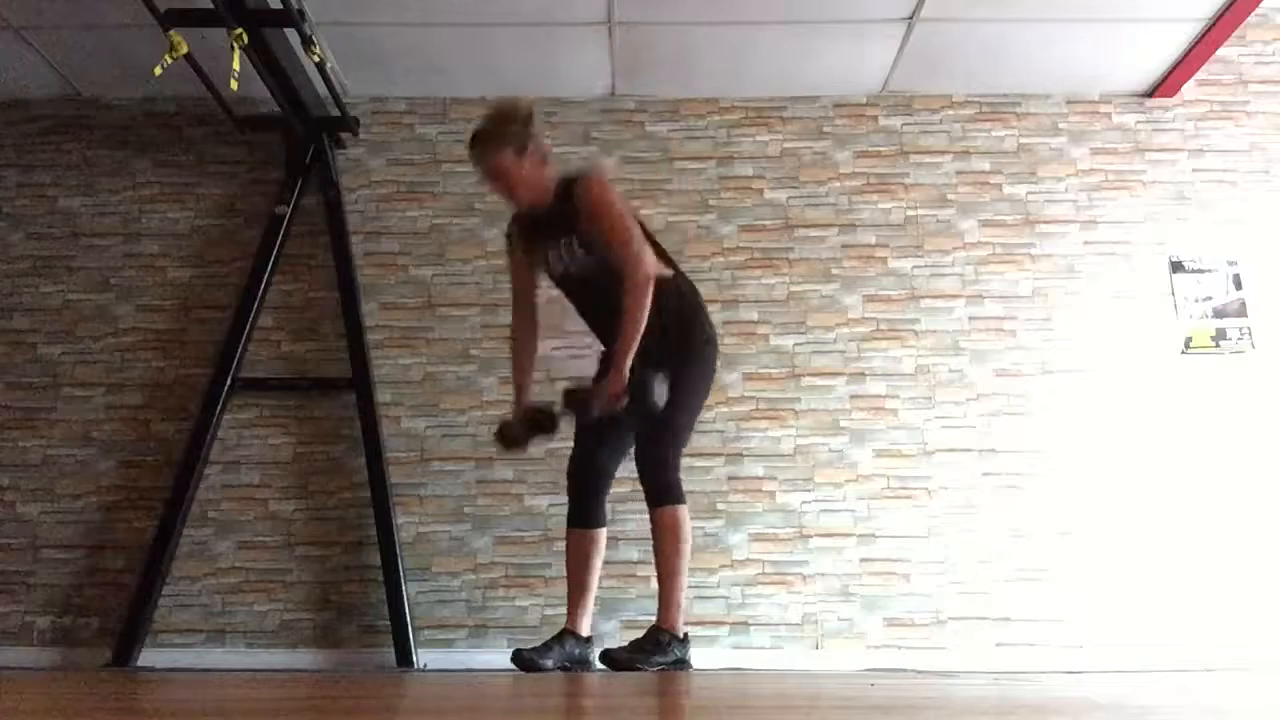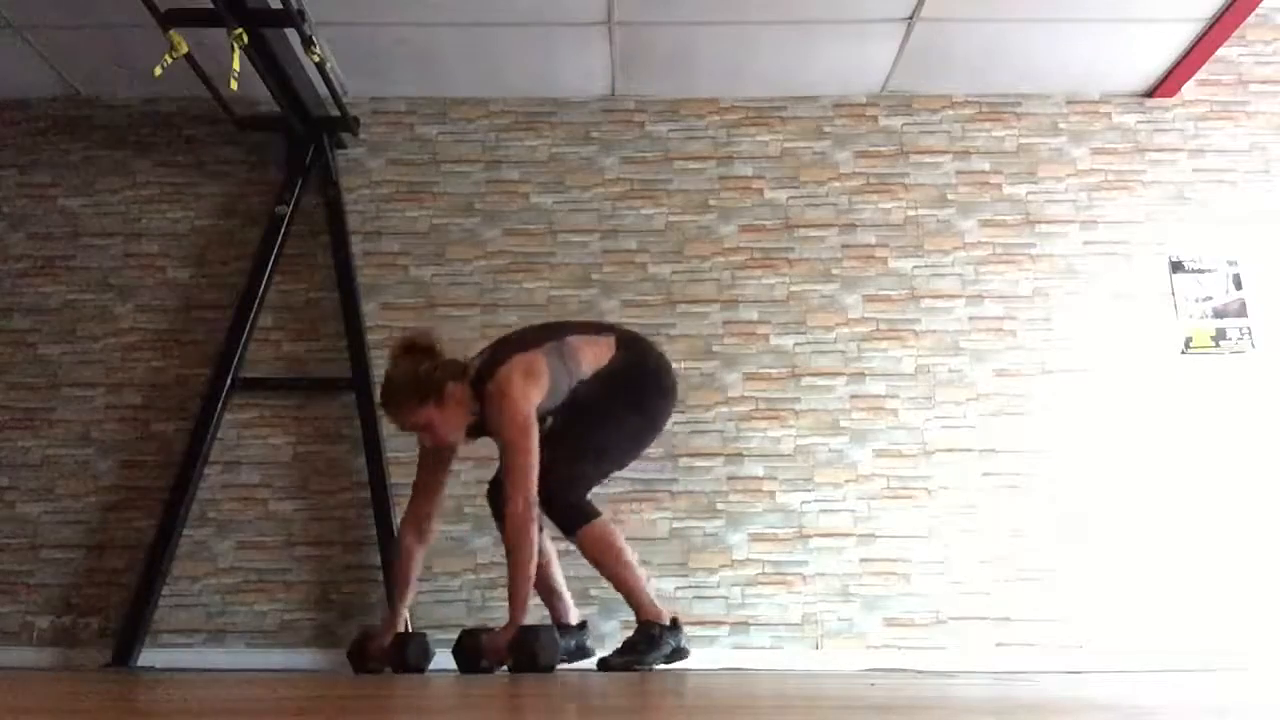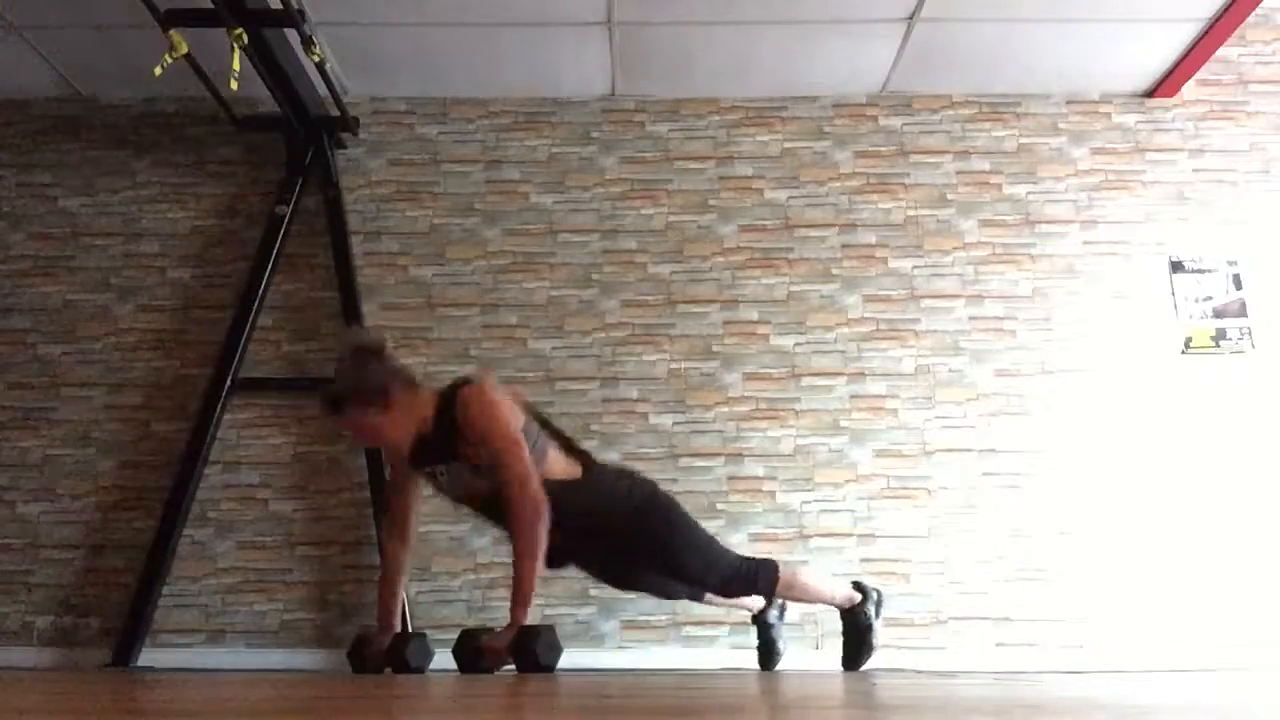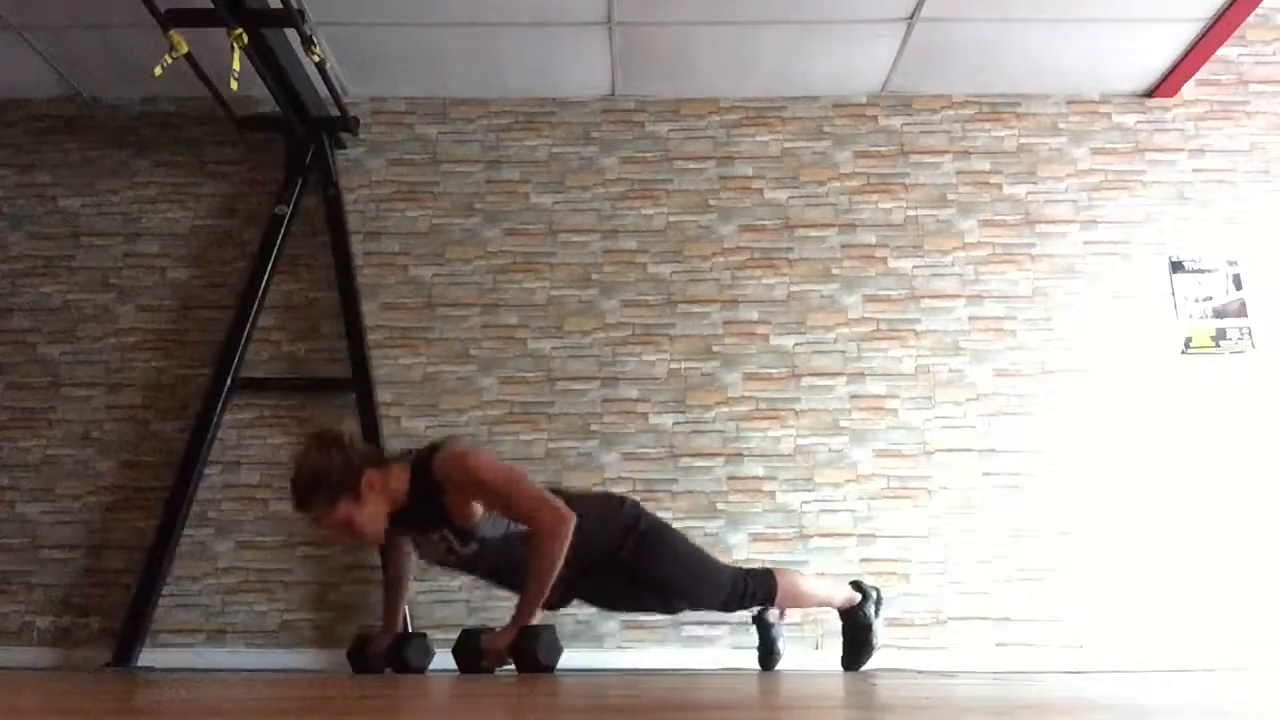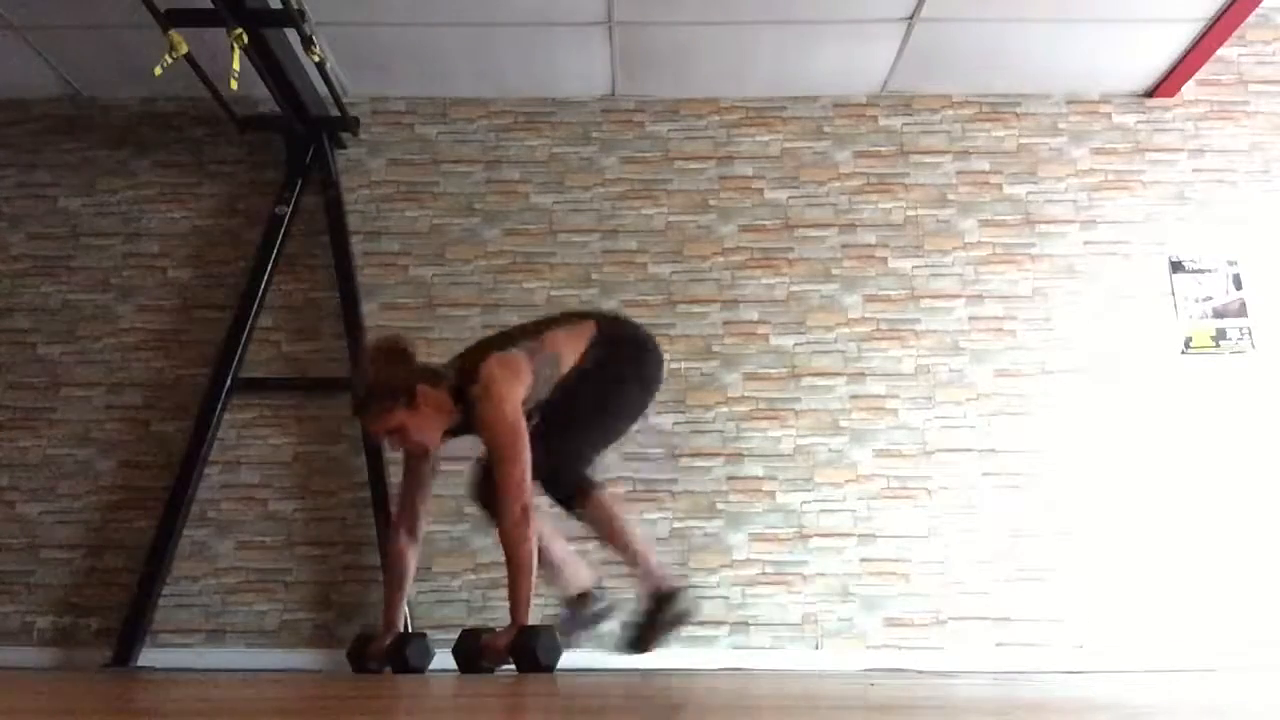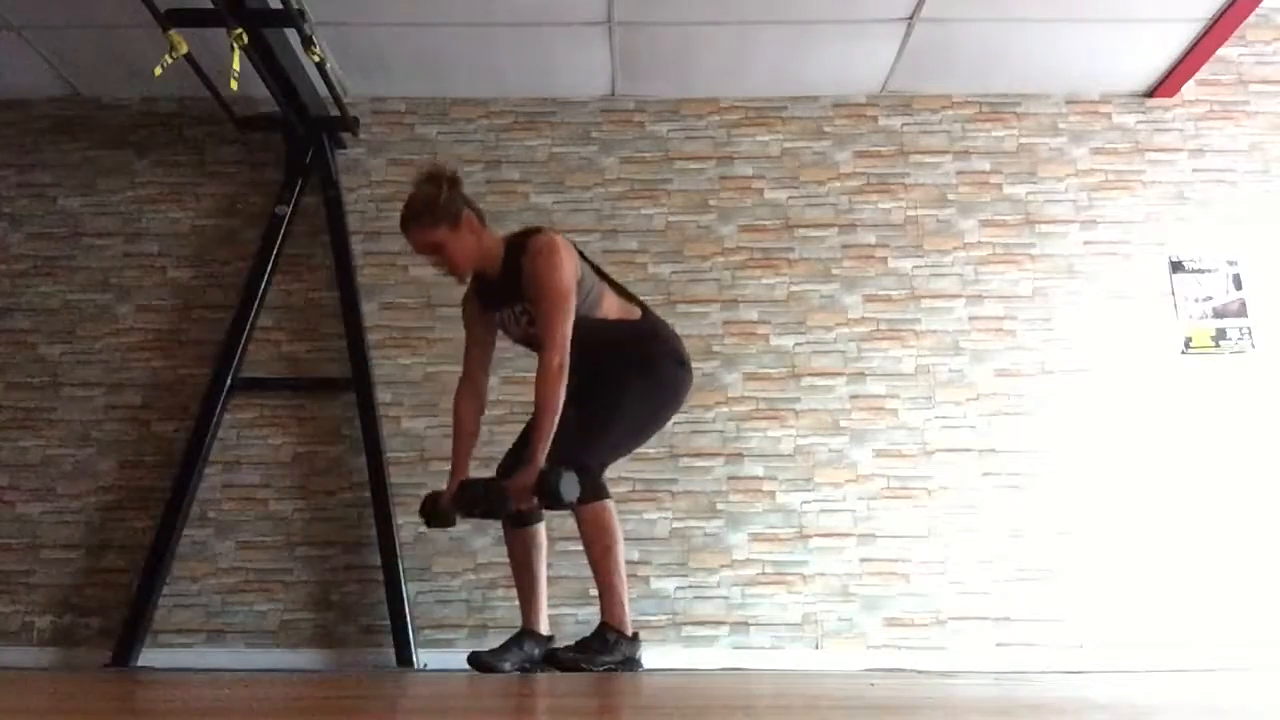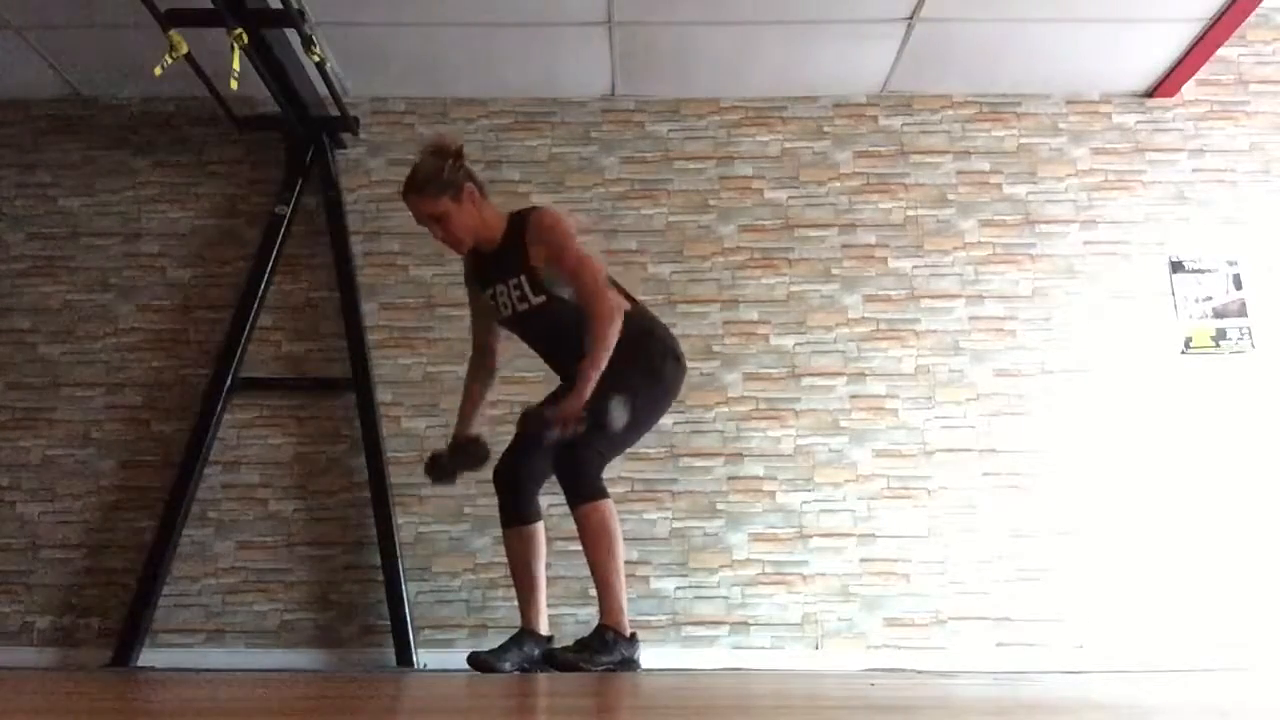
dt=0.5s
person 1, frame 1
left shoulder: (591, 194)
right shoulder: (523, 228)
left elbow: (639, 272)
right elbow: (523, 319)
left wrist: (622, 368)
right wrist: (522, 400)
left hip: (678, 336)
right hip: (624, 355)
left knee: (656, 461)
right knee: (586, 474)
left ankle: (672, 637)
right ankle: (577, 636)
person 1, frame 2
left shoulder: (505, 389)
right shoulder: (439, 416)
left elbow: (519, 510)
right elbow: (417, 525)
left wrist: (513, 627)
right wrist: (393, 623)
left hip: (641, 379)
right hip: (585, 392)
left knee: (557, 495)
right knee: (503, 498)
left ankle: (660, 626)
right ankle: (572, 629)
person 1, frame 3
left shoulder: (477, 403)
right shoulder: (406, 438)
left elbow: (531, 510)
right elbow: (397, 534)
left wrist: (517, 624)
right wrist: (386, 629)
left hip: (618, 508)
right hip: (577, 534)
left knee: (728, 577)
right knee: (679, 587)
left ankle: (856, 600)
right ankle: (764, 612)
person 1, frame 4
left shoulder: (454, 468)
right shoulder: (390, 498)
left elbow: (558, 520)
right elbow: (397, 566)
left wrist: (519, 623)
right wrist: (390, 633)
left hip: (610, 538)
right hip: (575, 566)
left knee: (729, 589)
right knee: (694, 598)
left ankle: (856, 599)
right ankle: (766, 615)
person 1, frame 5
left shoulder: (492, 389)
right shoulder: (431, 413)
left elbow: (520, 508)
right elbow: (407, 527)
left wrist: (520, 624)
right wrist: (392, 627)
left hip: (628, 362)
right hip: (563, 387)
left knee: (552, 468)
right knee: (493, 488)
left ankle: (662, 588)
right ankle: (583, 593)
person 1, frame 6
left shoulder: (542, 252)
right shoulder: (478, 296)
left elbow: (554, 359)
right elbow: (472, 386)
left wrist: (535, 462)
right wrist: (457, 477)
left hip: (652, 362)
right hip: (596, 374)
left knee: (572, 460)
right knee: (513, 478)
left ankle: (619, 637)
right ankle: (535, 635)
person 1, frame 7
left shoulder: (542, 229)
right shoulder: (477, 268)
left elbow: (607, 307)
right elbow: (484, 357)
left wrist: (580, 396)
right wrist: (462, 430)
left hip: (645, 361)
right hip: (589, 377)
left knee: (575, 458)
right knee: (514, 474)
left ankle: (617, 635)
right ankle: (535, 635)
